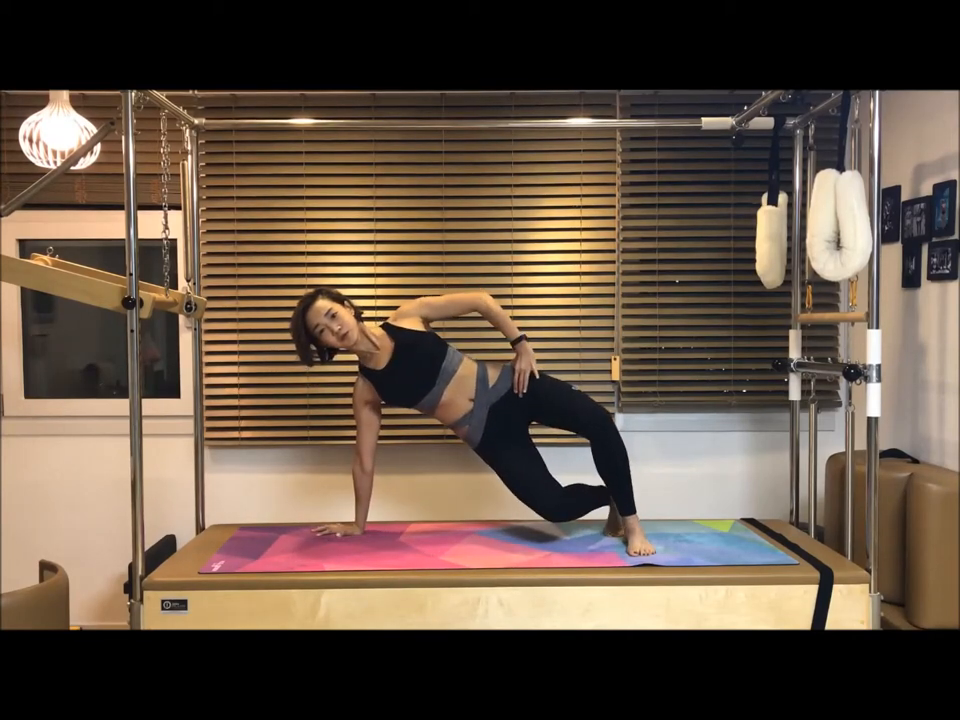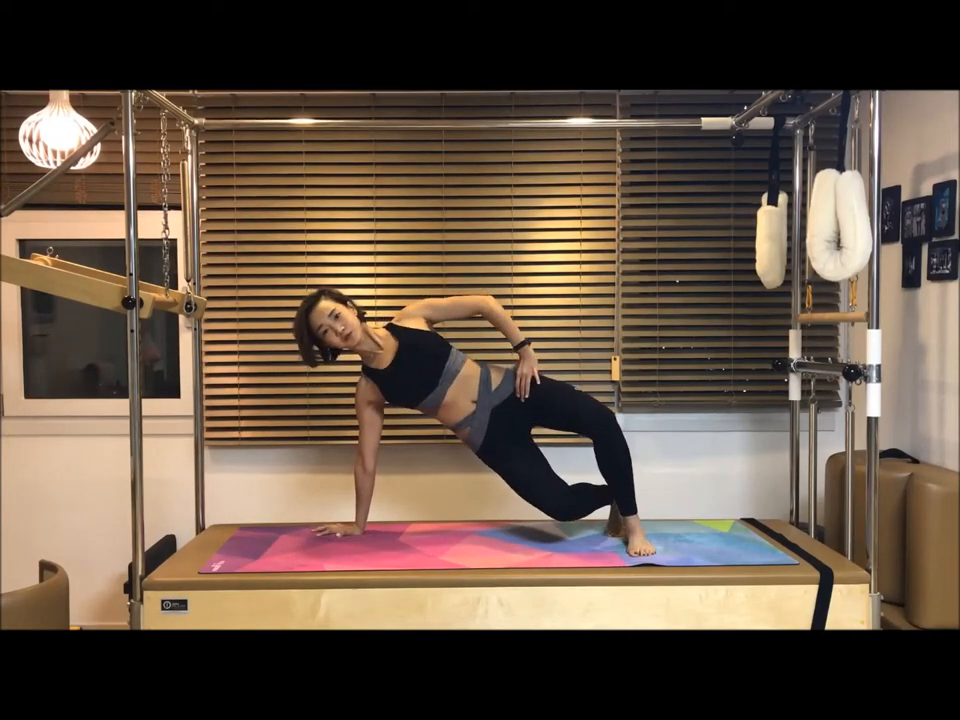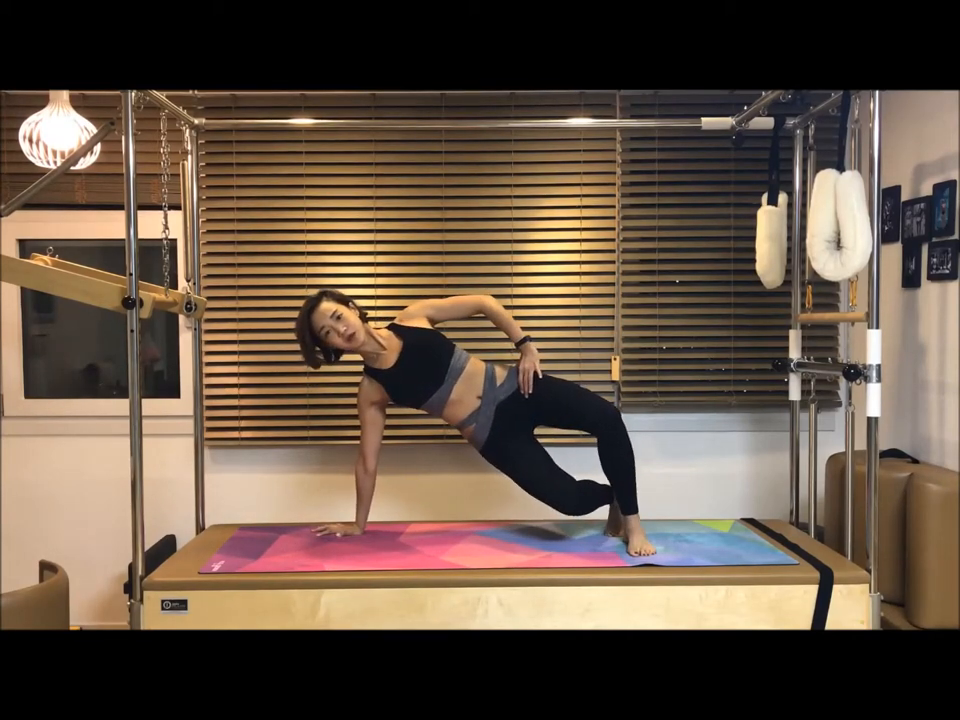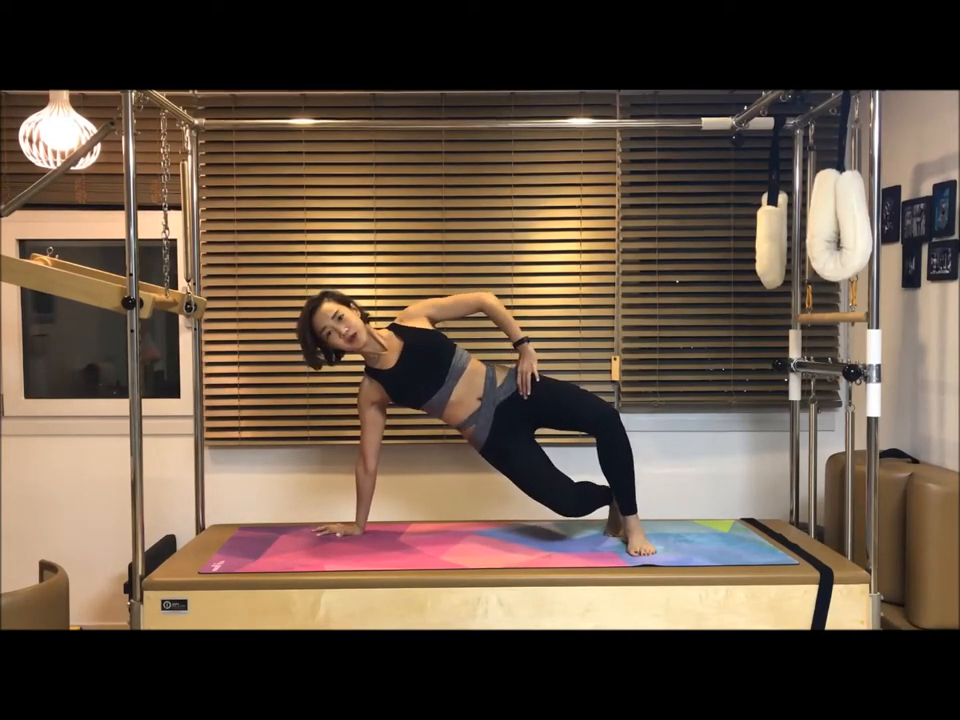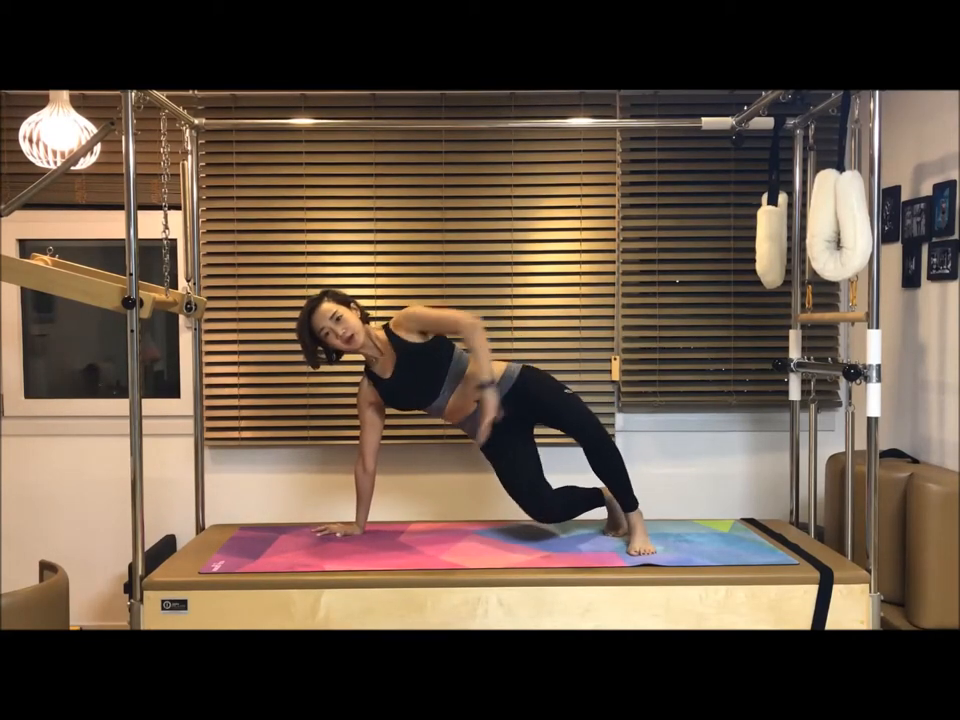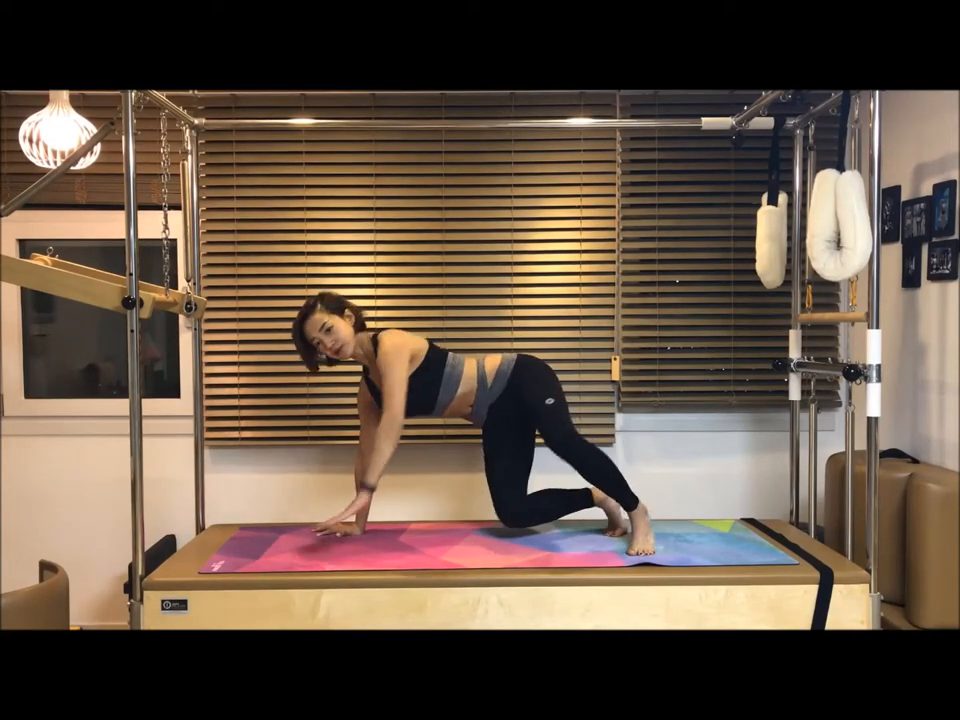
dt=0.3s
person 1, frame 1
left shoulder: (407, 317)
right shoulder: (366, 389)
left elbow: (480, 300)
right elbow: (364, 460)
left wrist: (521, 343)
right wrist: (358, 524)
left hip: (510, 387)
right hip: (489, 433)
left knee: (597, 421)
right knee: (554, 507)
left ankle: (631, 521)
right ankle: (608, 496)
person 1, frame 2
left shoulder: (411, 318)
right shoulder: (369, 390)
left elbow: (485, 303)
right elbow: (366, 461)
left wrist: (524, 348)
right wrist: (358, 523)
left hip: (511, 390)
right hip: (489, 437)
left knee: (601, 420)
right knee: (562, 506)
left ankle: (631, 520)
right ankle: (611, 496)
person 1, frame 3
left shoulder: (412, 317)
right shoulder: (372, 390)
left elbow: (484, 303)
right elbow: (367, 461)
left wrist: (525, 344)
right wrist: (358, 523)
left hip: (516, 388)
right hip: (494, 434)
left knee: (606, 417)
right knee: (568, 499)
left ankle: (631, 521)
right ankle: (613, 496)
person 1, frame 4
left shoulder: (413, 319)
right shoulder: (372, 390)
left elbow: (484, 300)
right elbow: (368, 461)
left wrist: (523, 344)
right wrist: (358, 523)
left hip: (514, 390)
right hip: (493, 434)
left knee: (604, 418)
right knee: (566, 501)
left ankle: (631, 521)
right ankle: (611, 496)
person 1, frame 5
left shoulder: (406, 325)
right shoulder: (370, 389)
left elbow: (467, 322)
right elbow: (366, 461)
left wrist: (486, 388)
right wrist: (358, 524)
left hip: (516, 386)
right hip: (495, 430)
left knee: (585, 426)
right knee: (545, 508)
left ankle: (633, 517)
right ankle: (605, 497)
person 1, frame 6
left shoulder: (391, 344)
right shoulder: (367, 387)
left elbow: (393, 423)
right elbow: (367, 453)
left wrist: (364, 492)
right wrist: (360, 522)
left hip: (520, 376)
right hip: (498, 413)
left knee: (562, 440)
right knee: (512, 511)
left ankle: (636, 512)
right ankle: (601, 497)
